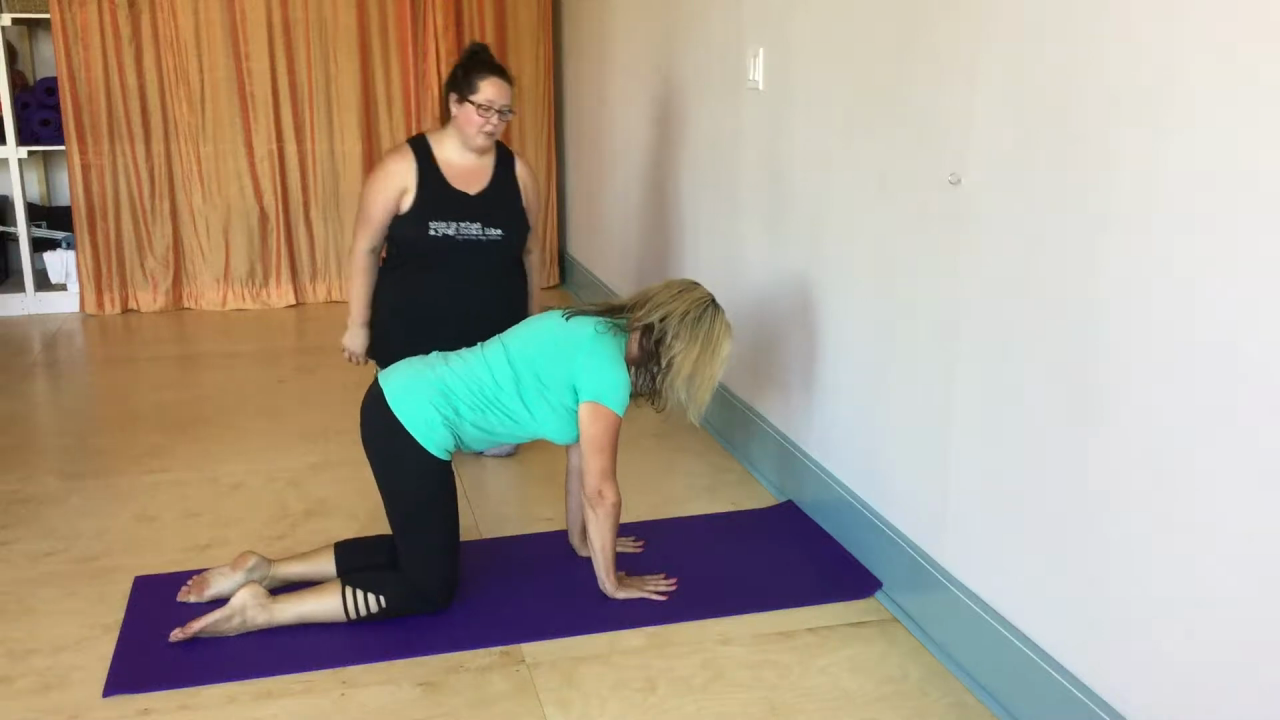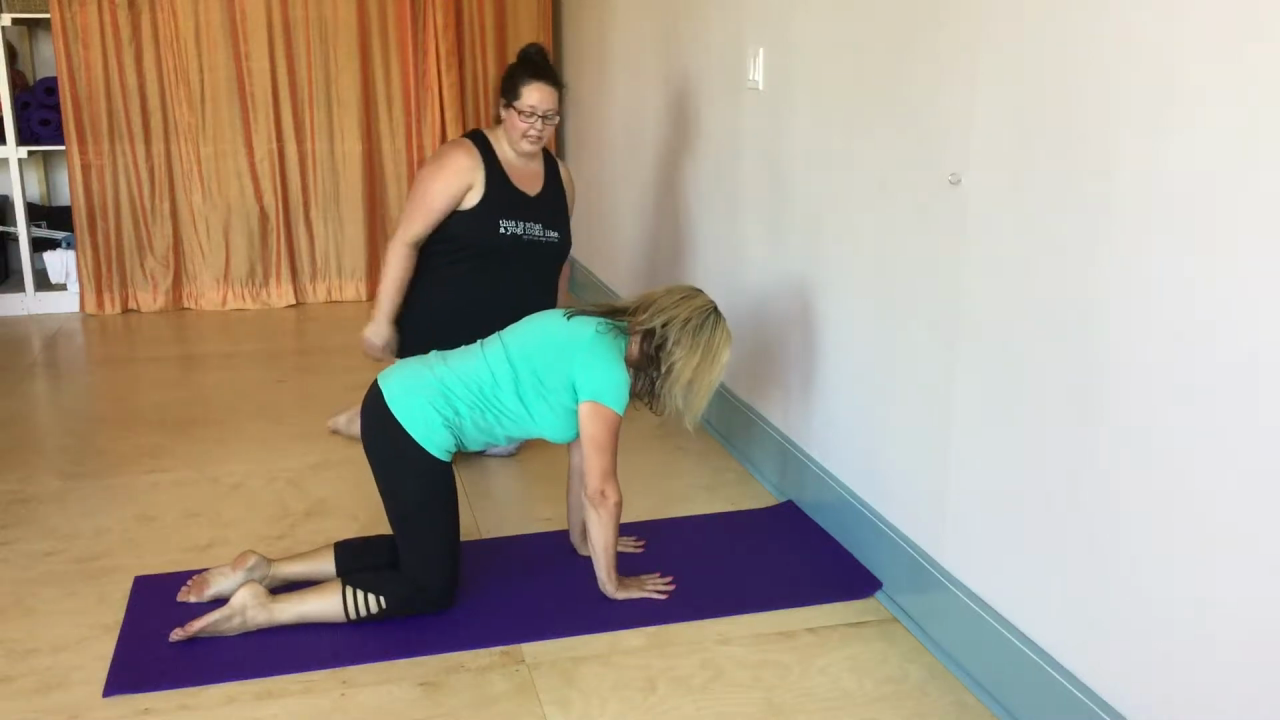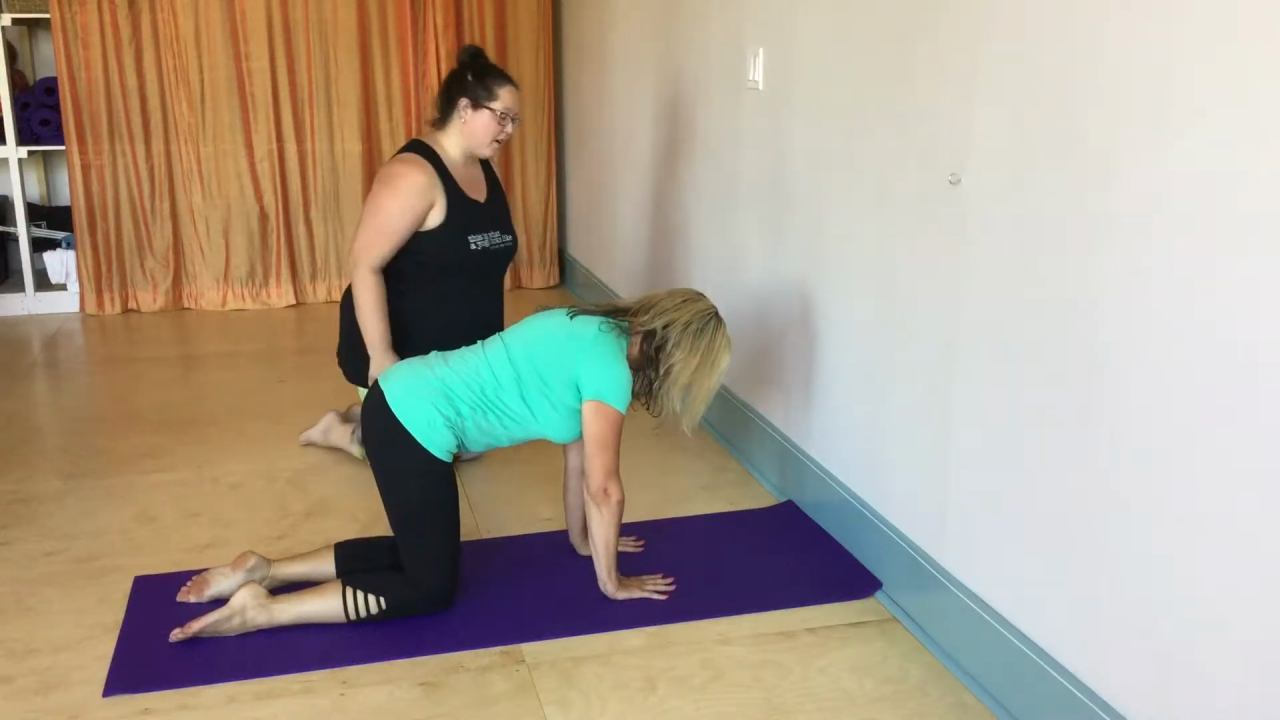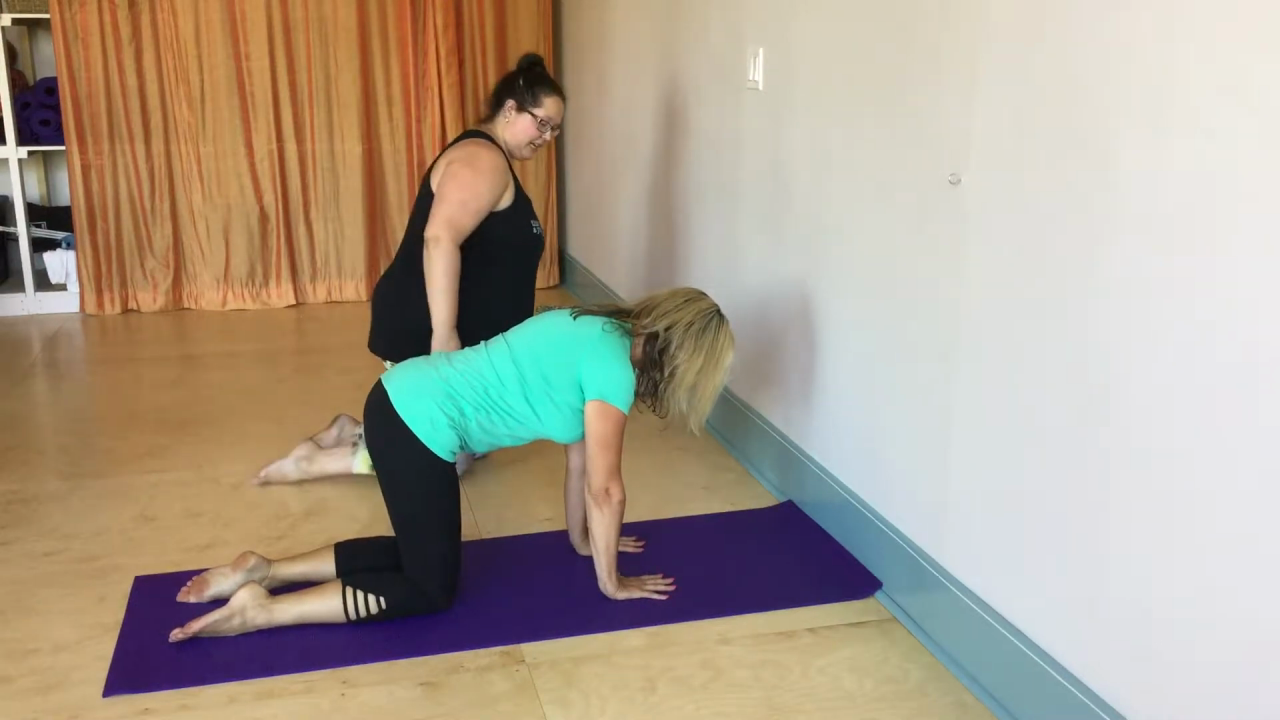
dt=0.7s
person 1, frame 1
left shoulder: (596, 333)
right shoulder: (609, 368)
left elbow: (577, 451)
right elbow: (600, 488)
left wrist: (581, 539)
right wrist: (610, 580)
left hip: (399, 401)
right hip: (413, 423)
left knee: (419, 550)
right knee: (431, 589)
left ankle: (260, 571)
right ankle: (259, 610)
person 1, frame 2
left shoulder: (600, 333)
right shoulder: (607, 366)
left elbow: (580, 453)
right elbow: (601, 488)
left wrist: (582, 538)
right wrist: (611, 581)
left hip: (399, 401)
right hip: (413, 423)
left knee: (420, 550)
right knee: (432, 588)
left ankle: (261, 570)
right ankle: (260, 609)
person 1, frame 3
left shoulder: (598, 334)
right shoulder: (610, 366)
left elbow: (577, 453)
right elbow: (603, 487)
left wrist: (581, 538)
right wrist: (611, 580)
left hip: (402, 401)
right hip: (415, 423)
left knee: (420, 552)
right knee: (432, 588)
left ankle: (261, 570)
right ankle: (260, 610)
person 1, frame 4
left shoulder: (601, 334)
right shoulder: (614, 366)
left elbow: (578, 454)
right elbow: (604, 487)
left wrist: (582, 538)
right wrist: (611, 581)
left hip: (403, 400)
right hip: (418, 424)
left knee: (421, 553)
right knee: (432, 589)
left ankle: (262, 570)
right ankle: (259, 610)
person 2, frame 1
left shoulder: (517, 171)
right shoulder: (404, 166)
left elbow: (529, 251)
right elbow: (366, 249)
left wrist: (532, 320)
right wrist: (357, 324)
left hip: (495, 339)
right hip: (413, 339)
left knee: (500, 445)
person 2, frame 2
left shoulder: (558, 175)
right shoulder: (463, 160)
left elbow: (557, 257)
right elbow: (405, 241)
right wrist: (382, 320)
right hip: (441, 333)
left knee: (502, 444)
right ankle: (361, 420)
person 2, frame 3
left shoulder: (484, 170)
right shoulder: (413, 175)
right elbow: (365, 266)
left wrist: (490, 342)
right wrist: (381, 355)
left hip: (462, 353)
right hip: (406, 353)
left ankle: (366, 419)
right ankle: (342, 427)
person 2, frame 4
left shoulder: (490, 158)
right shoulder: (481, 158)
right elbow: (439, 239)
right wrist: (444, 334)
left hip: (464, 335)
right hip: (424, 332)
